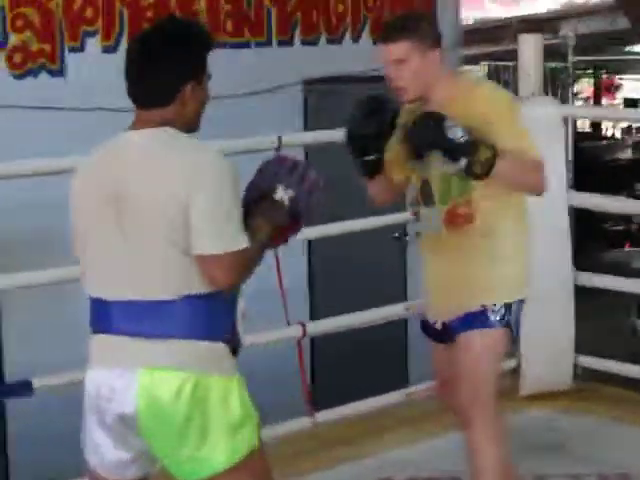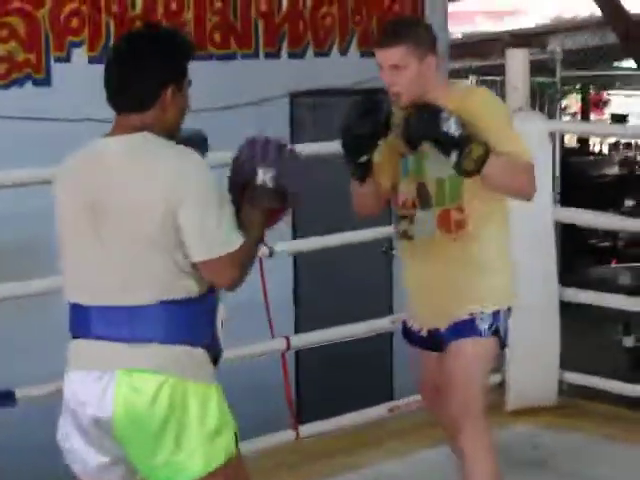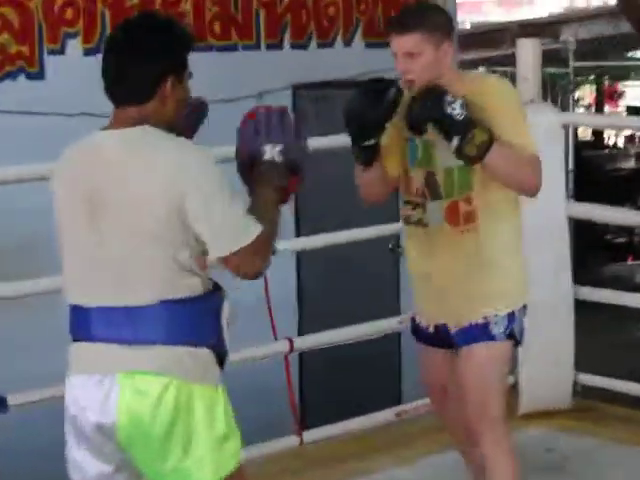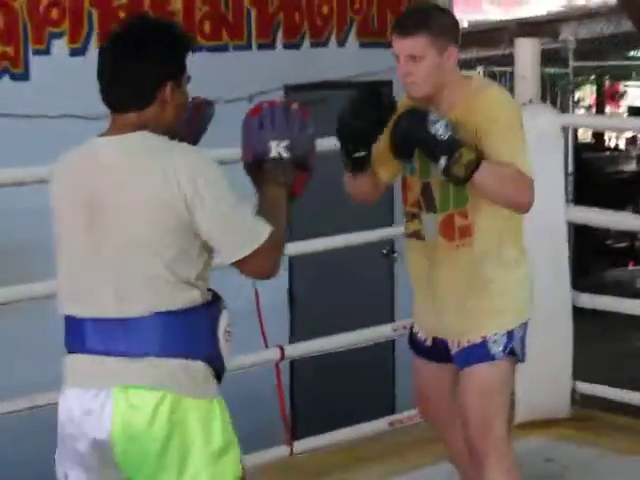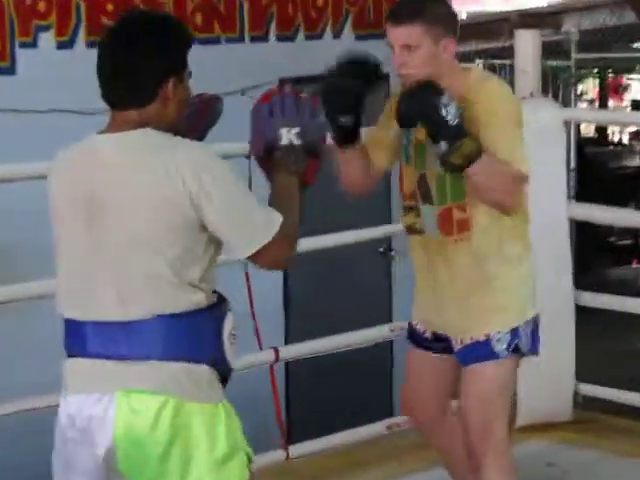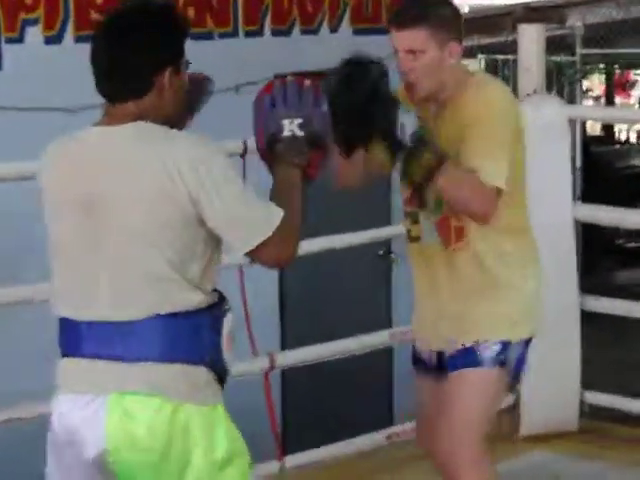
dt=0.1s
person 1, frame 1
left shoulder: (484, 99)
right shoulder: (404, 116)
left elbow: (536, 180)
right elbow: (384, 195)
left wrist: (467, 149)
right wrist: (368, 154)
left hip: (490, 277)
right hip: (441, 279)
left knee: (474, 398)
right knee: (451, 385)
person 1, frame 2
left shoulder: (479, 104)
right shoulder: (395, 120)
left elbow: (526, 183)
right elbow: (367, 205)
left wrist: (459, 145)
right wrist: (360, 155)
left hip: (477, 285)
right hip: (426, 287)
left knee: (463, 408)
right knee: (437, 395)
person 1, frame 3
left shoulder: (491, 93)
right shoulder: (406, 106)
left elbow: (529, 178)
right elbow: (374, 192)
left wrist: (464, 130)
right wrist: (366, 136)
left hip: (489, 283)
right hip: (433, 285)
left knee: (481, 412)
right knee: (445, 393)
person 1, frame 4
left shoulder: (490, 103)
right shoulder: (404, 111)
left elbow: (521, 195)
right elbow: (364, 192)
left wrist: (450, 150)
right wrist: (356, 146)
left hip: (490, 296)
right hip: (433, 294)
left knee: (484, 433)
right knee: (435, 408)
person 1, frame 5
left shoulder: (490, 95)
right shoulder: (403, 101)
left elbow: (508, 196)
right elbow: (356, 181)
left wrist: (450, 134)
right wrist: (344, 118)
left hip: (493, 292)
right hip: (438, 293)
left knee: (484, 434)
right knee: (423, 407)
person 1, frame 6
left shoulder: (488, 102)
right shoulder: (410, 104)
left elbow: (482, 204)
right elbow: (349, 175)
left wrist: (414, 150)
right wrist: (350, 117)
left hip: (495, 302)
right hip: (439, 304)
right knee: (435, 436)
person 2, frame 1
left shoulder: (92, 166)
right shoulder: (200, 162)
right elbow: (222, 273)
right wrist: (267, 221)
left hip: (110, 366)
right hip: (187, 371)
person 2, frame 2
left shoulder: (71, 169)
right shoulder: (181, 166)
right elbow: (226, 273)
right wrist: (254, 210)
left hip: (88, 371)
right hip: (164, 377)
person 2, frame 3
left shoulder: (70, 163)
right shoulder: (184, 162)
right elbow: (249, 261)
right wrist: (267, 186)
left hip: (87, 377)
right hip: (167, 382)
person 2, frame 4
left shoulder: (68, 169)
right shoulder: (186, 168)
right elbow: (262, 262)
right wrist: (275, 182)
left hip: (83, 390)
right hip: (166, 395)
person 2, frame 5
left shoulder: (67, 167)
right shoulder: (191, 164)
right elbow: (276, 251)
right wrist: (286, 172)
left hip: (86, 394)
right hip: (170, 399)
person 2, frame 6
left shoulder: (58, 159)
right shoulder: (190, 157)
right elbow: (277, 249)
right wrist: (288, 164)
left hip: (80, 395)
right hip: (168, 402)
